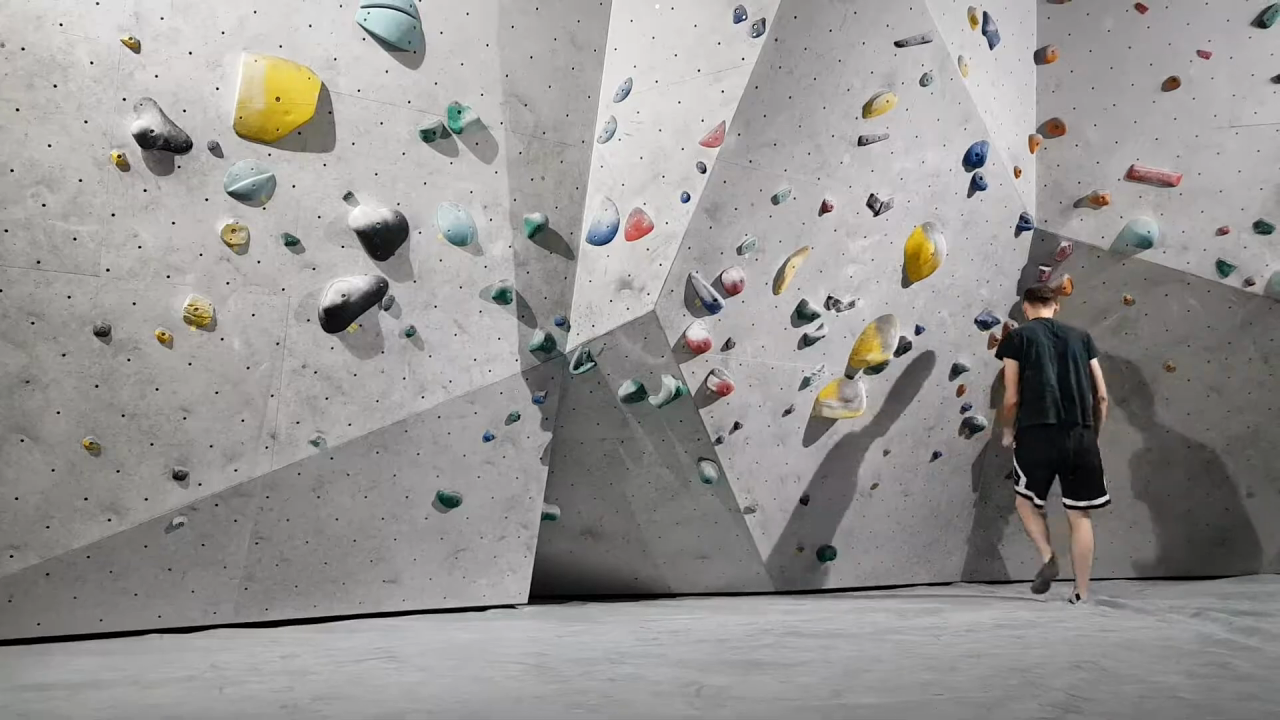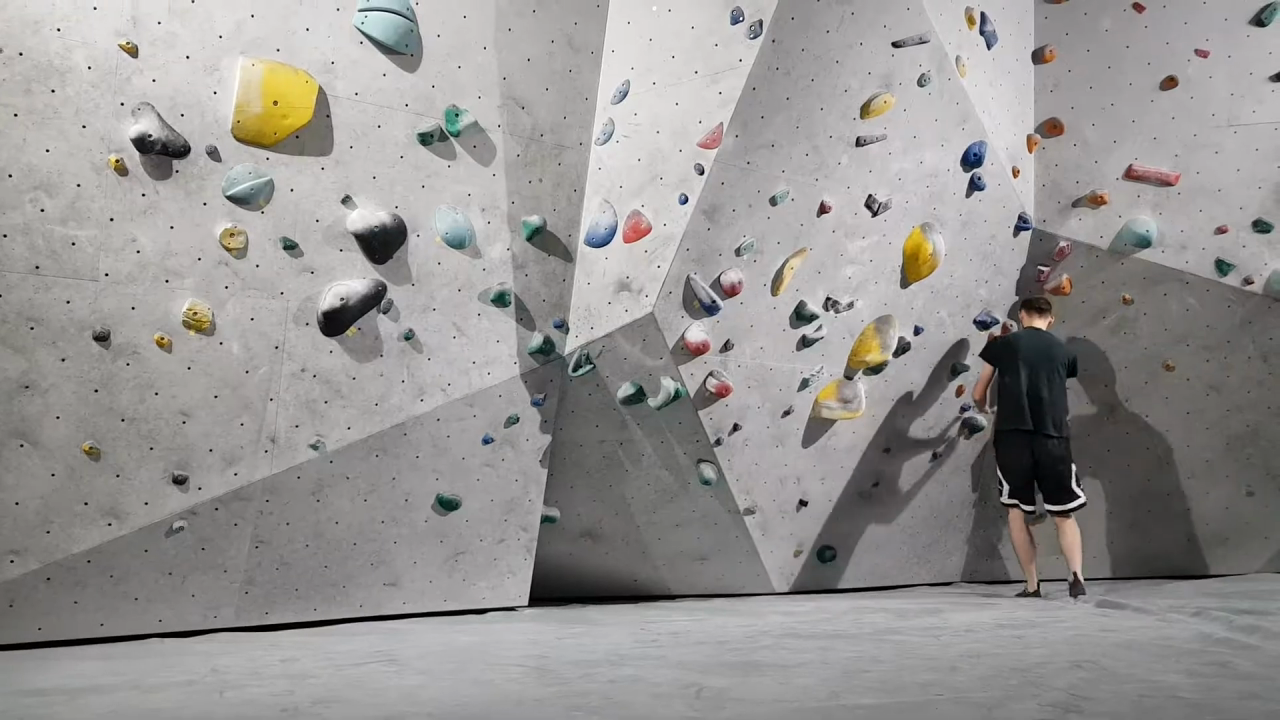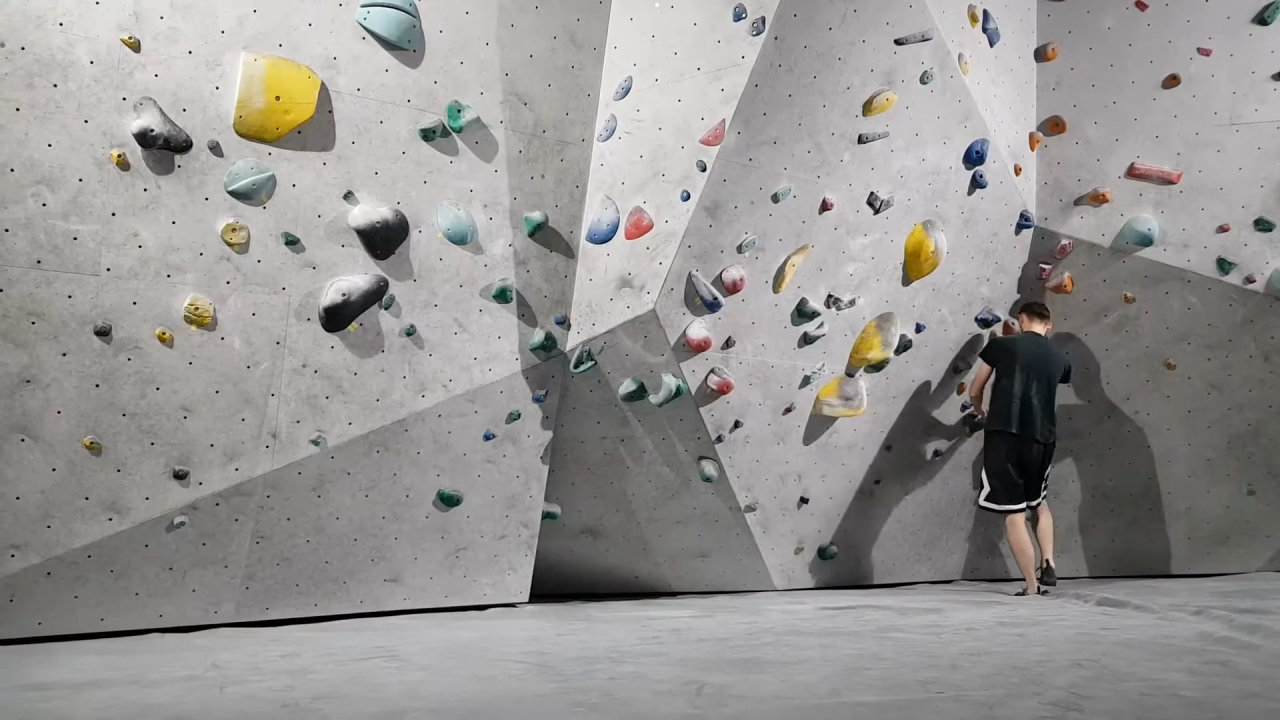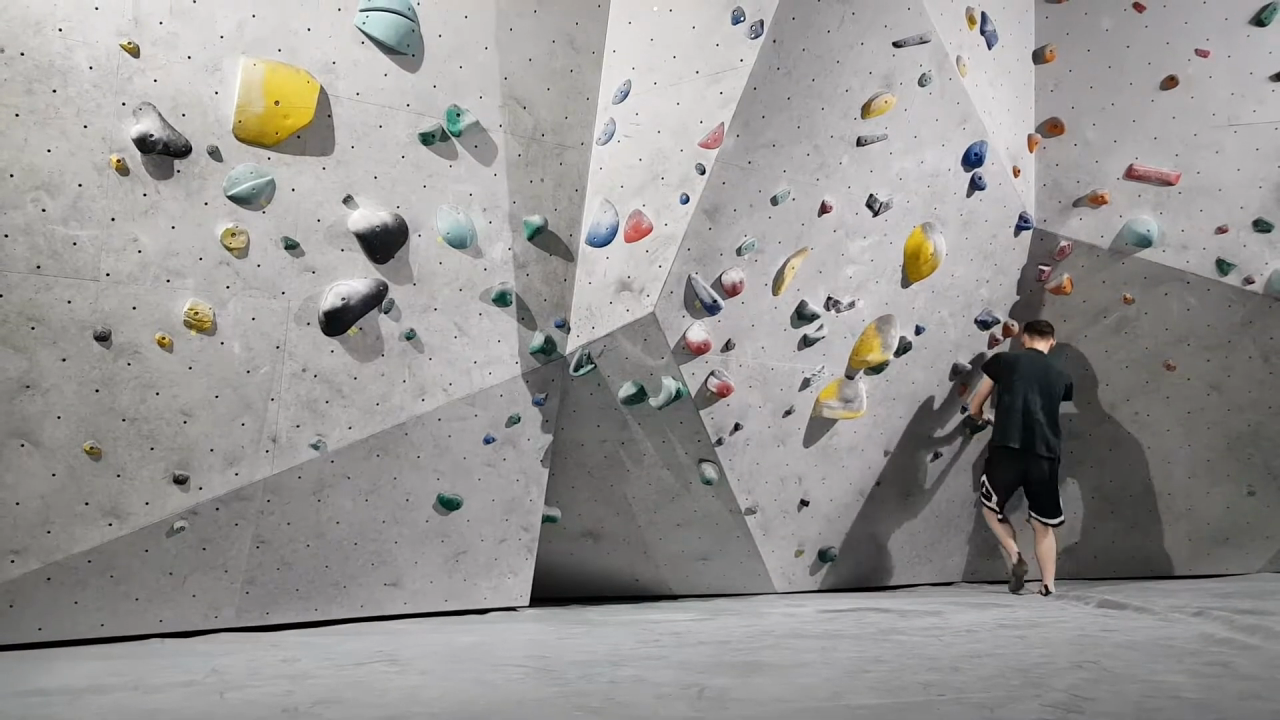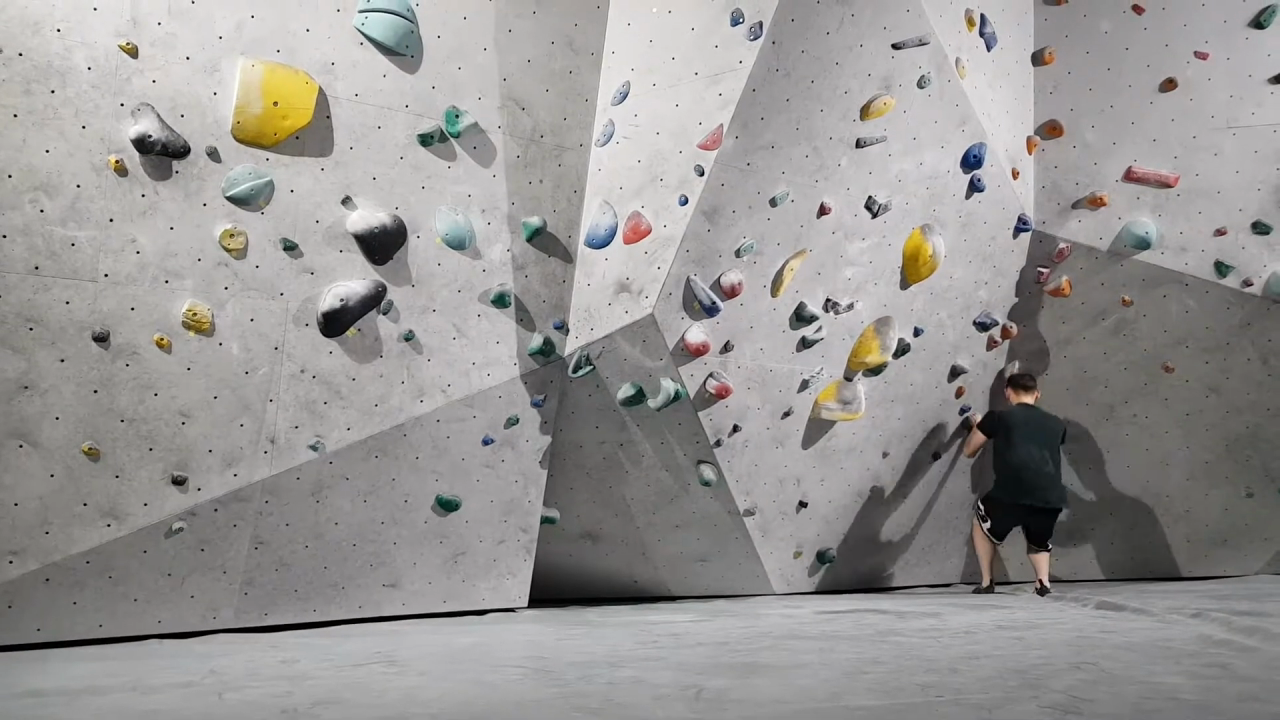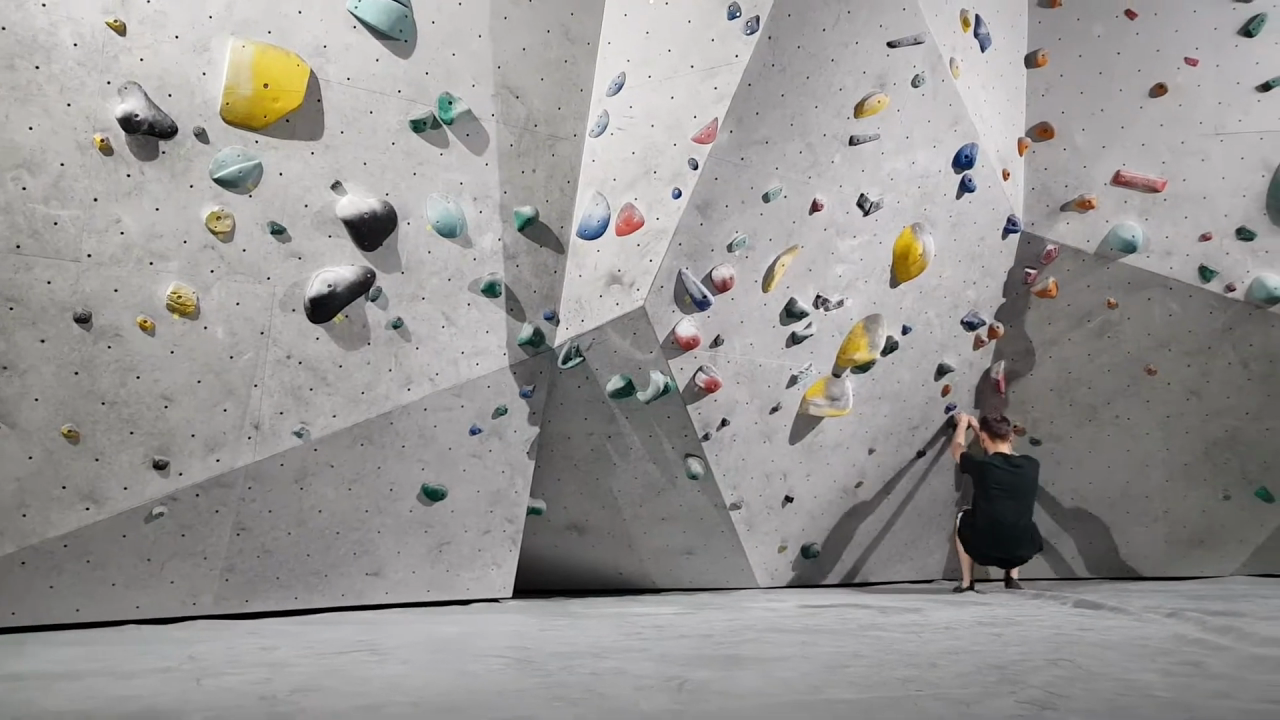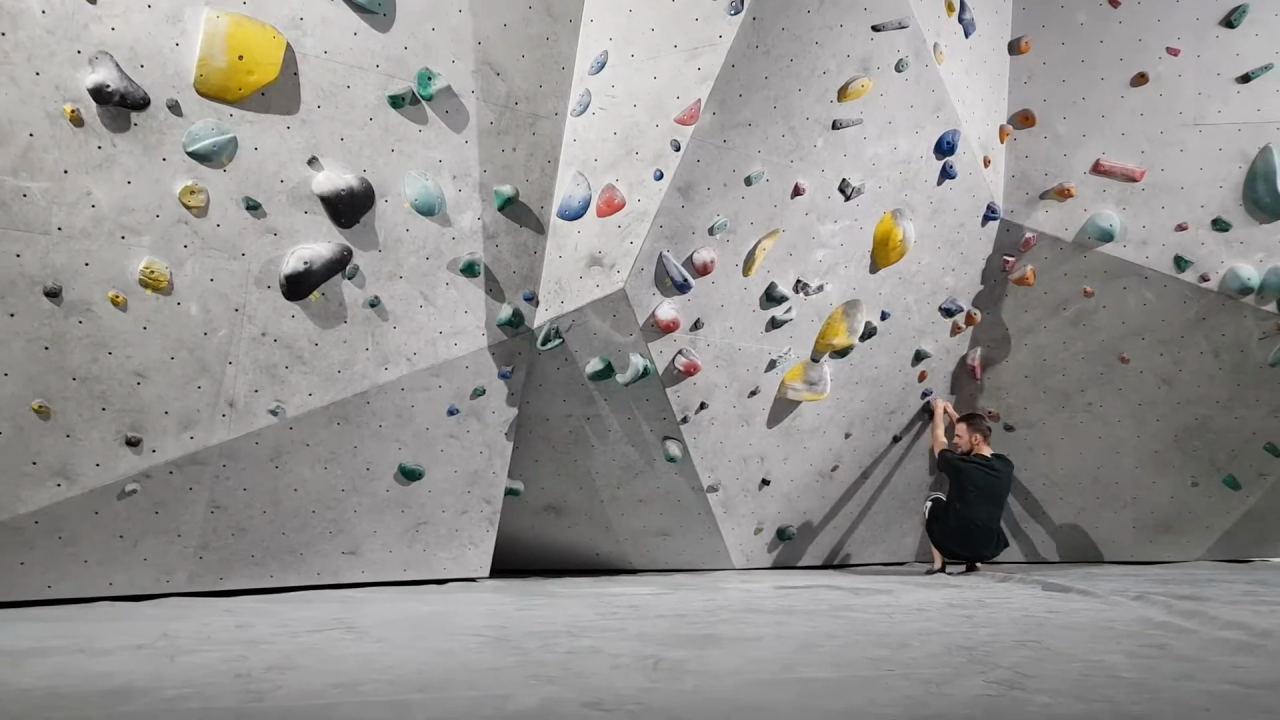
dt=0.4s
person 1, frame 1
left shoulder: (1017, 337)
right shoulder: (1081, 337)
left elbow: (1011, 398)
right elbow: (1102, 396)
left wrist: (1008, 431)
right wrist: (1093, 434)
left hip: (1037, 430)
right hip: (1081, 432)
left knee: (1026, 500)
right knee: (1080, 514)
left ankle: (1048, 558)
right ankle: (1081, 593)
person 1, frame 2
left shoulder: (1001, 344)
right shoulder: (1065, 351)
left elbow: (978, 395)
left wrist: (986, 409)
left hip: (1013, 436)
right hip: (1054, 438)
left knee: (1017, 511)
right knee: (1064, 514)
left ankle: (1031, 586)
right ankle: (1076, 575)
person 1, frame 3
left shoulder: (1001, 345)
right shoulder: (1060, 359)
left elbow: (975, 390)
left wrist: (980, 410)
left hip: (1004, 435)
right hip: (1042, 439)
left knee: (1014, 514)
right knee: (1038, 501)
left ankle: (1031, 587)
right ankle: (1049, 563)
person 1, frame 4
left shoulder: (1003, 361)
right shoulder: (1062, 376)
left elbow: (974, 407)
left wrist: (981, 418)
left hip: (1008, 449)
right hip: (1046, 454)
left knee: (991, 508)
right knee: (1043, 523)
left ankle: (1015, 557)
right ankle: (1049, 586)
person 1, frame 5
left shoulder: (998, 417)
right shoulder: (1056, 423)
left elbow: (969, 451)
left wrist: (976, 425)
left hip: (1010, 496)
right hip: (1049, 500)
left knee: (981, 518)
right knee: (1037, 541)
left ankle: (986, 583)
right ankle: (1043, 582)
person 1, frame 6
left shoulder: (981, 465)
right shoulder: (1031, 465)
left elbow: (956, 448)
left wrist: (963, 424)
right wrist: (975, 426)
left hip: (984, 548)
right hip: (1021, 551)
left knee: (963, 518)
left ankle: (967, 583)
right ankle: (1013, 576)
person 1, frame 7
left shoulder: (959, 466)
right shoulder: (1005, 466)
left elbow: (938, 439)
right elbow: (981, 446)
left wrist: (939, 410)
right wrist: (951, 413)
left hip: (954, 546)
right hip: (989, 549)
left knee: (934, 501)
left ankle: (938, 565)
right ankle: (975, 563)
